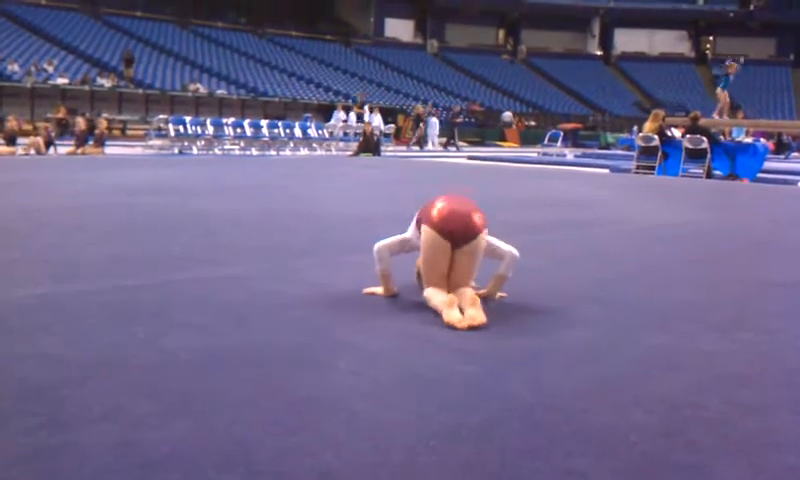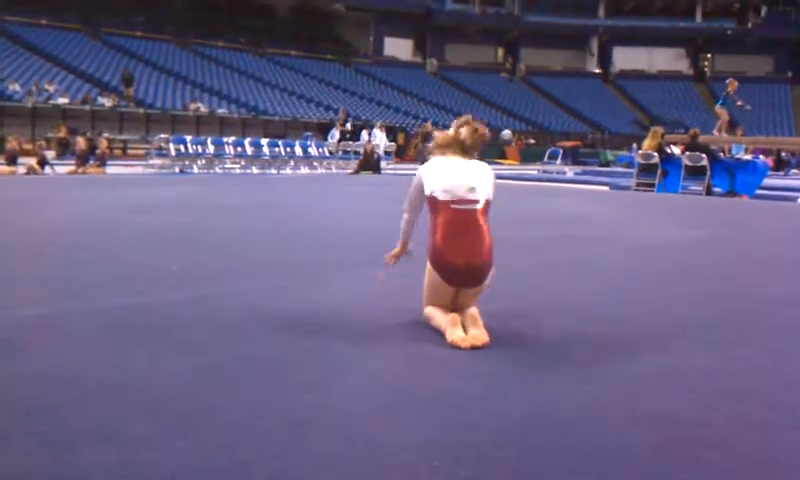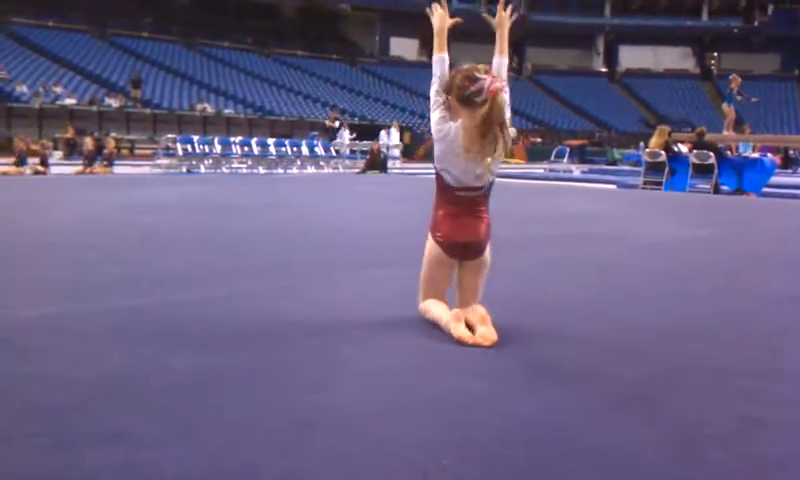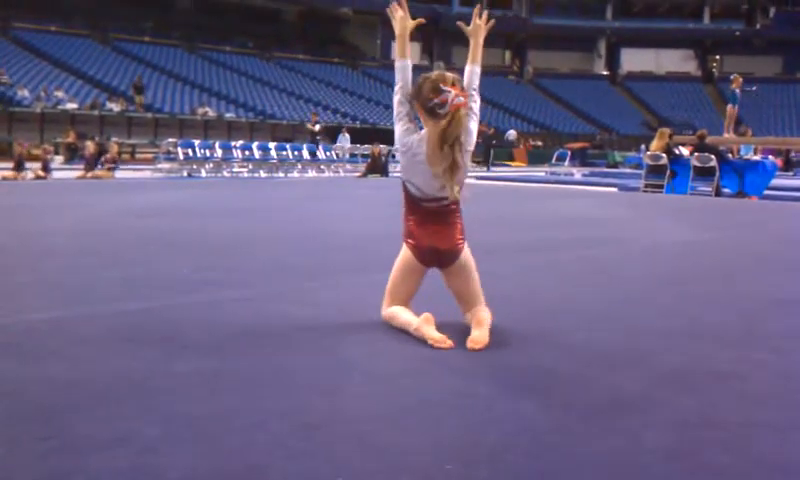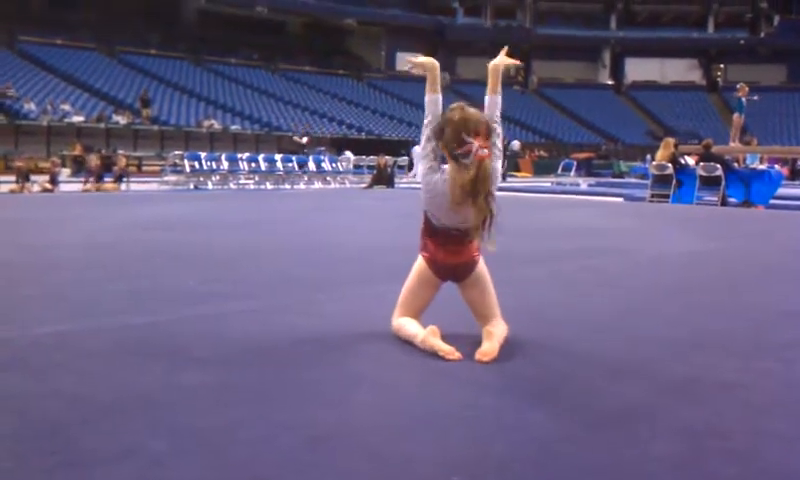
dt=0.5s
person 1, frame 1
left shoulder: (415, 237)
left elbow: (380, 248)
right elbow: (511, 254)
left wrist: (388, 288)
right wrist: (491, 290)
left hip: (439, 217)
right hip: (473, 218)
left knee: (432, 289)
right knee: (460, 286)
left ankle: (445, 303)
right ankle: (469, 299)
person 1, frame 2
left shoulder: (428, 168)
right shoulder: (485, 170)
left elbow: (409, 213)
left wrist: (402, 246)
left hip: (445, 254)
right hip: (480, 257)
left knee: (432, 307)
right knee: (467, 307)
left ankle: (448, 324)
right ankle: (472, 320)
person 1, frame 3
left shoulder: (444, 132)
right shoulder: (499, 134)
left elbow: (438, 84)
right elbow: (500, 84)
left wrist: (439, 32)
right wrist: (502, 34)
left hip: (444, 229)
right hip: (478, 231)
left knee: (429, 301)
right knee: (468, 305)
left ankle: (451, 320)
right ankle: (477, 317)
person 1, frame 4
left shoulder: (408, 142)
right shoulder: (464, 140)
left elbow: (401, 91)
right elbow: (472, 92)
left wrist: (402, 35)
right wrist: (476, 41)
left hip: (417, 240)
right hip: (453, 239)
left knee: (391, 309)
right knee: (478, 308)
left ankle: (418, 323)
right ankle: (478, 322)
person 1, frame 5
left shoulder: (434, 180)
right shoulder: (489, 176)
left elbow: (431, 124)
right elbow: (494, 124)
left wrist: (433, 74)
right wrist: (495, 73)
left hip: (434, 256)
right hip: (469, 259)
left knee: (401, 320)
right knee: (496, 323)
left ankle: (424, 337)
right ankle: (492, 335)
